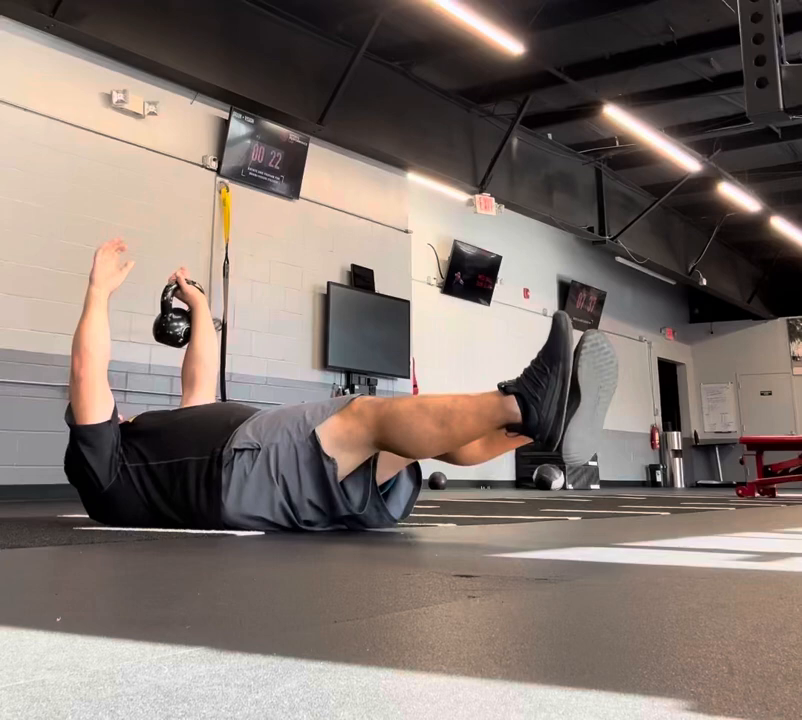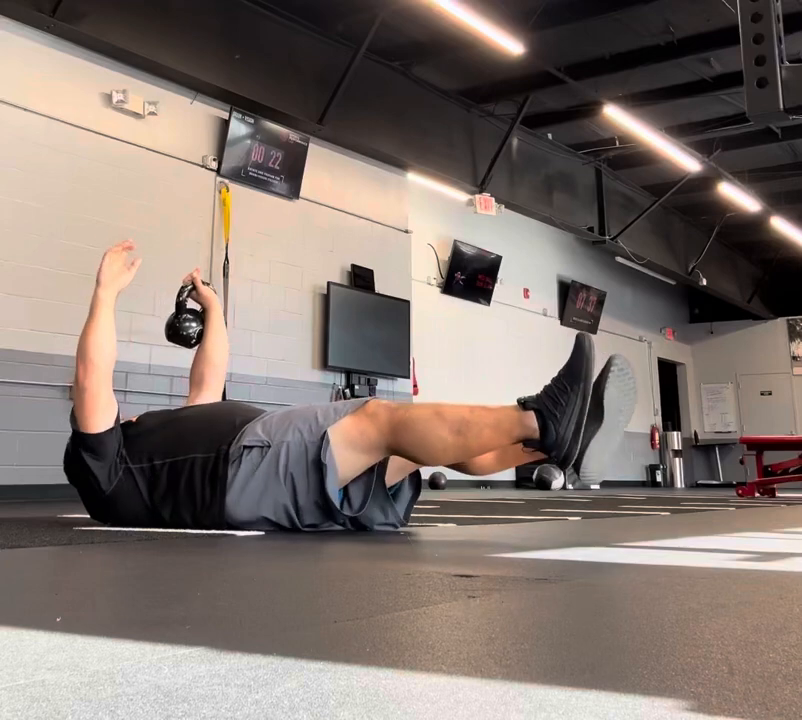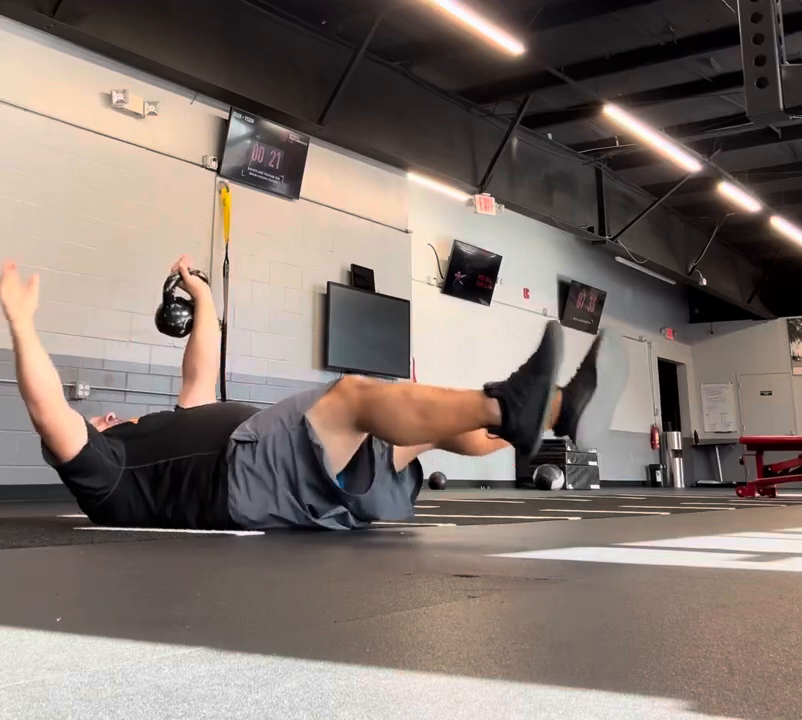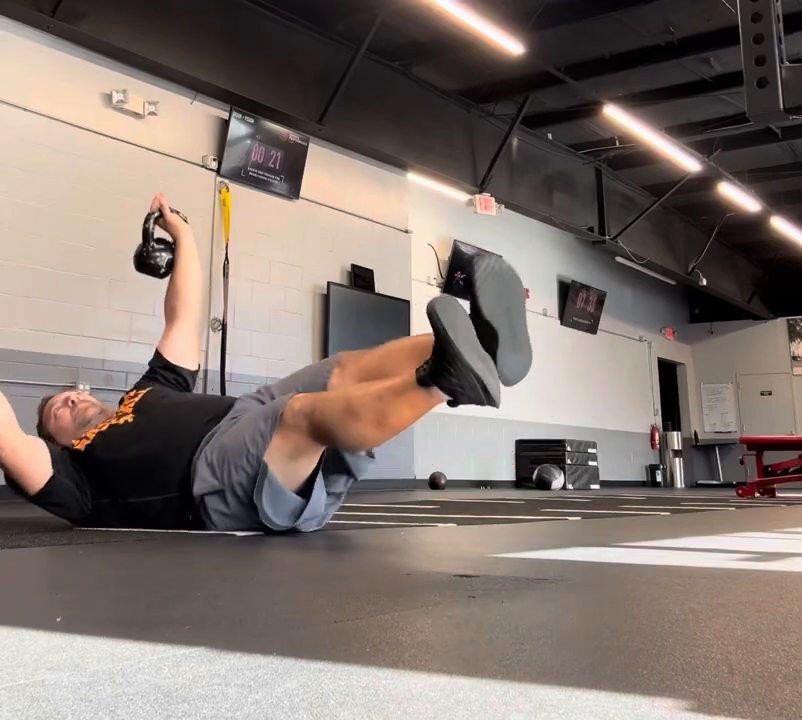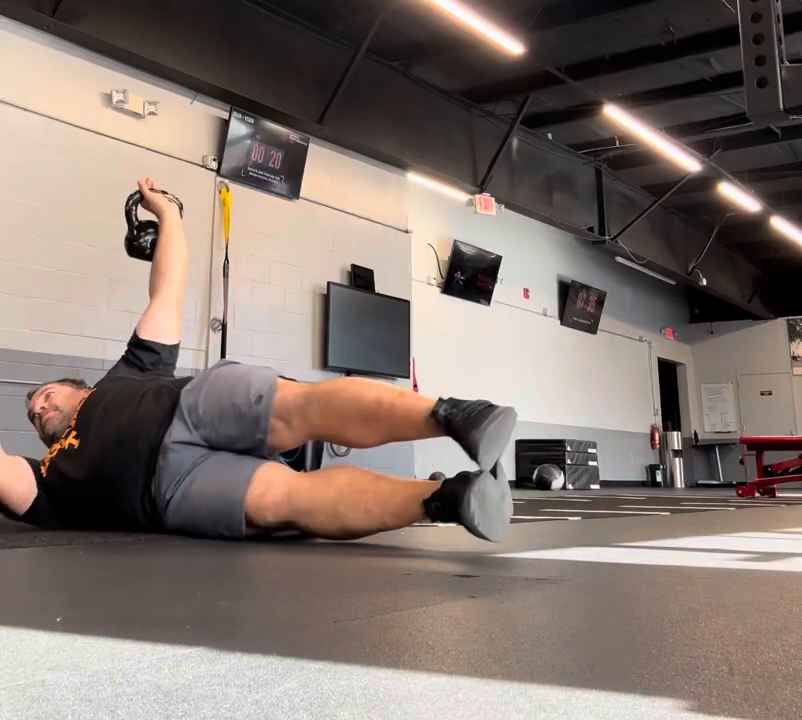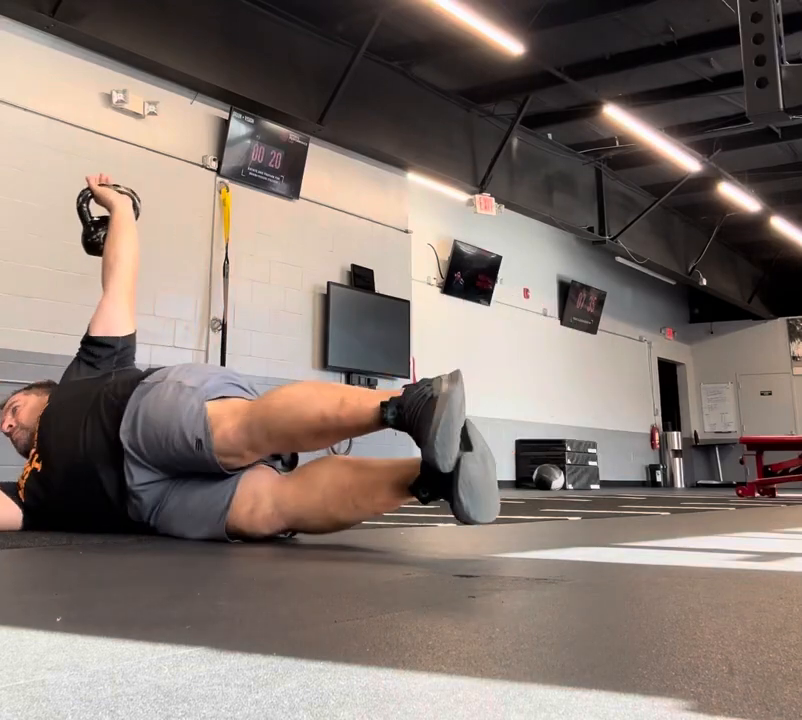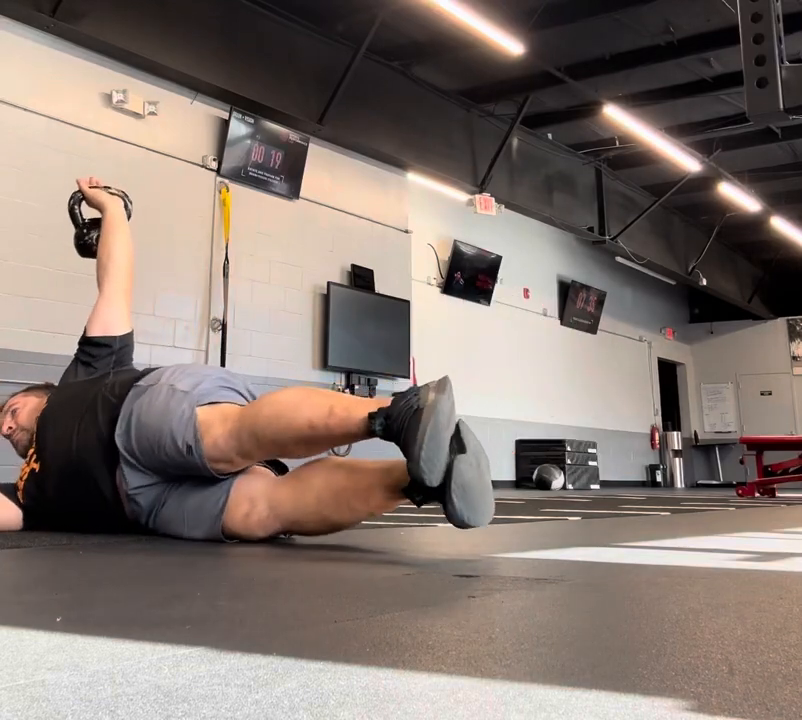
dt=0.5s
person 1, frame 1
left shoulder: (169, 436)
right shoulder: (104, 466)
left elbow: (199, 384)
right elbow: (88, 375)
left wrist: (198, 308)
right wrist: (100, 290)
left hip: (304, 478)
right hip: (243, 468)
right knee: (369, 413)
left ankle: (551, 421)
right ankle: (522, 405)
person 1, frame 2
left shoulder: (170, 435)
right shoulder: (105, 466)
left elbow: (208, 384)
right elbow: (92, 381)
left wrist: (212, 308)
right wrist: (106, 292)
left hip: (308, 482)
right hip: (249, 464)
right knee: (380, 418)
left ankle: (568, 432)
right ankle: (539, 421)
person 1, frame 3
left shoulder: (169, 430)
right shoulder: (103, 465)
left elbow: (202, 378)
right elbow: (50, 412)
left wrist: (202, 296)
left hip: (320, 483)
right hip: (249, 470)
left knee: (446, 416)
right knee: (357, 392)
left ankle: (563, 407)
right ankle: (503, 407)
person 1, frame 4
left shoulder: (153, 392)
right shoulder: (76, 470)
left elbow: (184, 320)
left wrist: (181, 234)
right hip: (222, 475)
left knee: (358, 368)
right knee: (312, 412)
left ankle: (483, 343)
right ankle: (446, 379)
person 1, frame 5
left shoulder: (126, 376)
right shoulder: (53, 480)
left elbow: (166, 297)
left wrist: (168, 216)
right hip: (179, 482)
left knee: (302, 405)
right knee: (282, 497)
left ankle: (452, 416)
right ankle: (447, 498)
person 1, frame 6
left shoulder: (87, 375)
left elbow: (118, 289)
left wrist: (121, 208)
right hip: (161, 493)
left knee: (243, 431)
right knee: (269, 506)
left ankle: (408, 405)
right ankle: (432, 477)
person 1, frame 7
left shoulder: (86, 375)
left elbow: (113, 290)
left wrist: (111, 209)
right hip: (157, 494)
left knee: (232, 434)
right knee: (260, 510)
left ankle: (399, 414)
right ankle: (426, 479)
